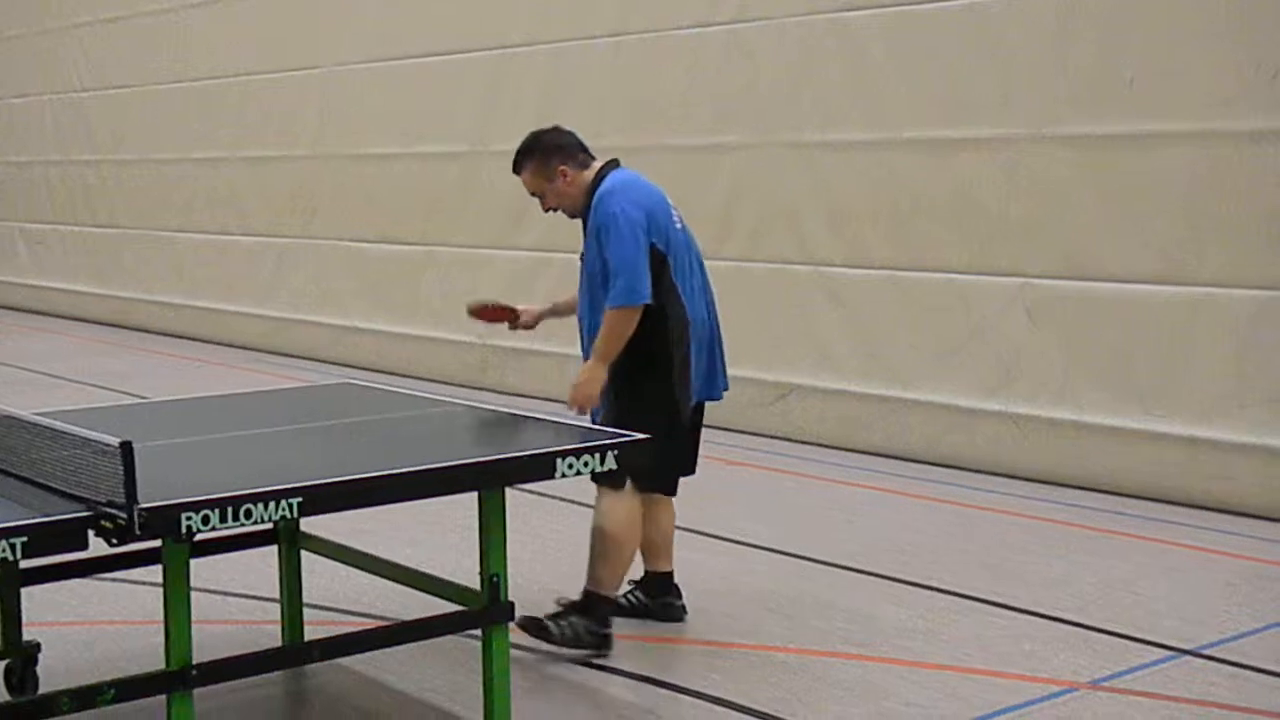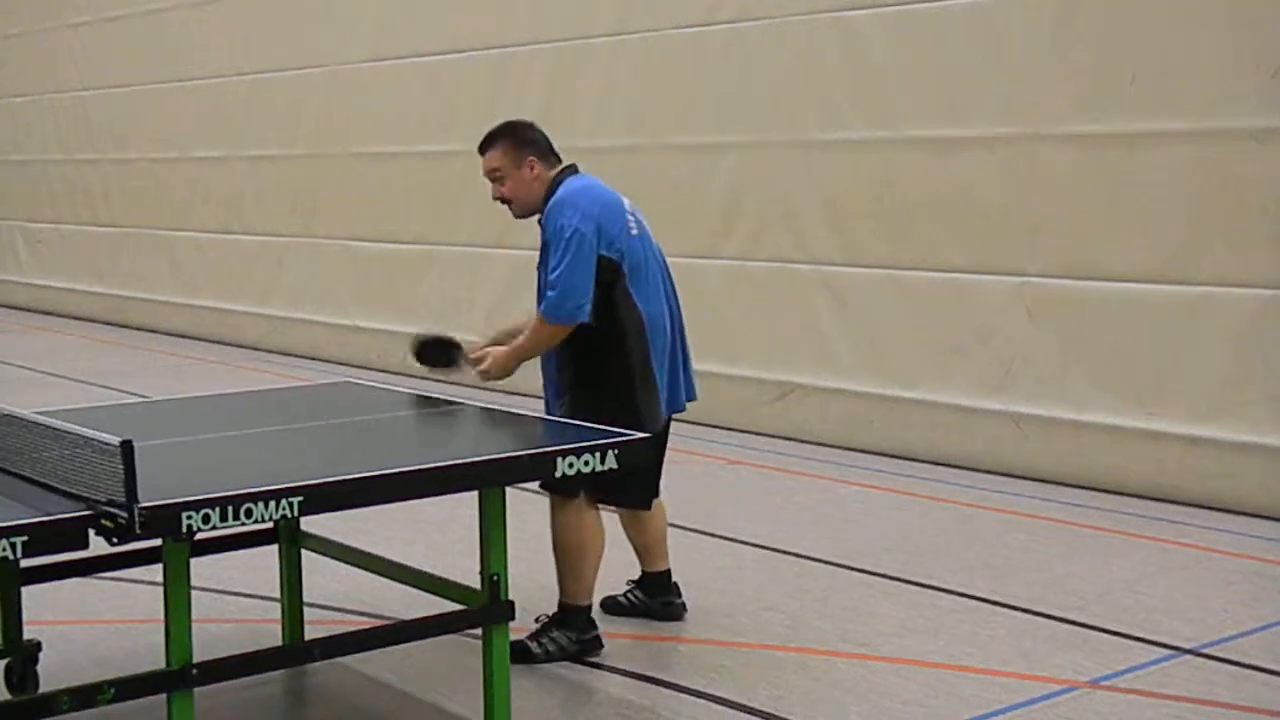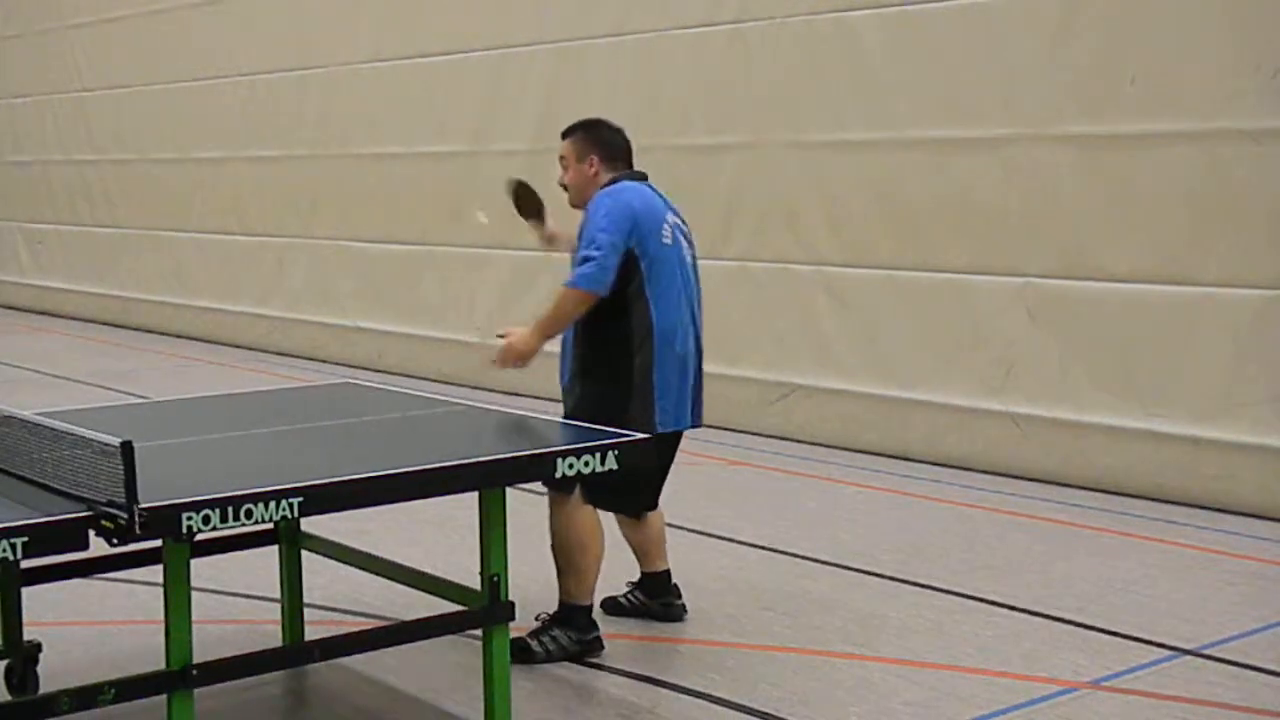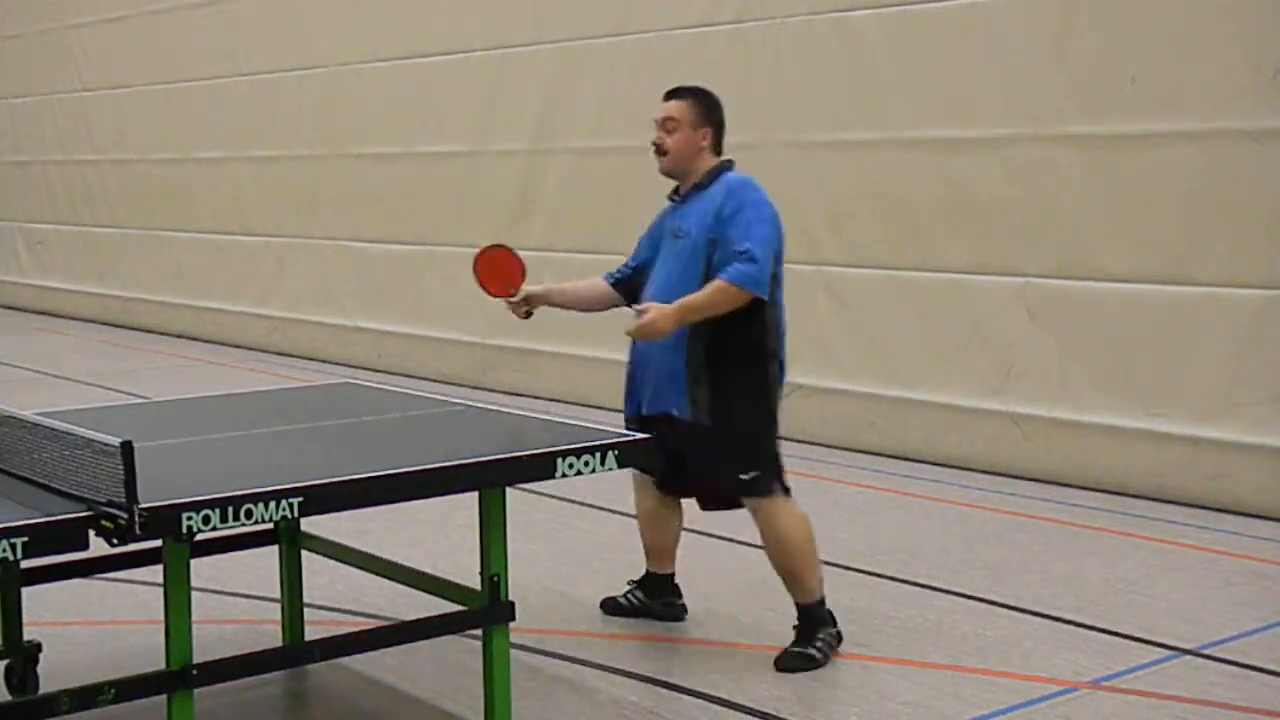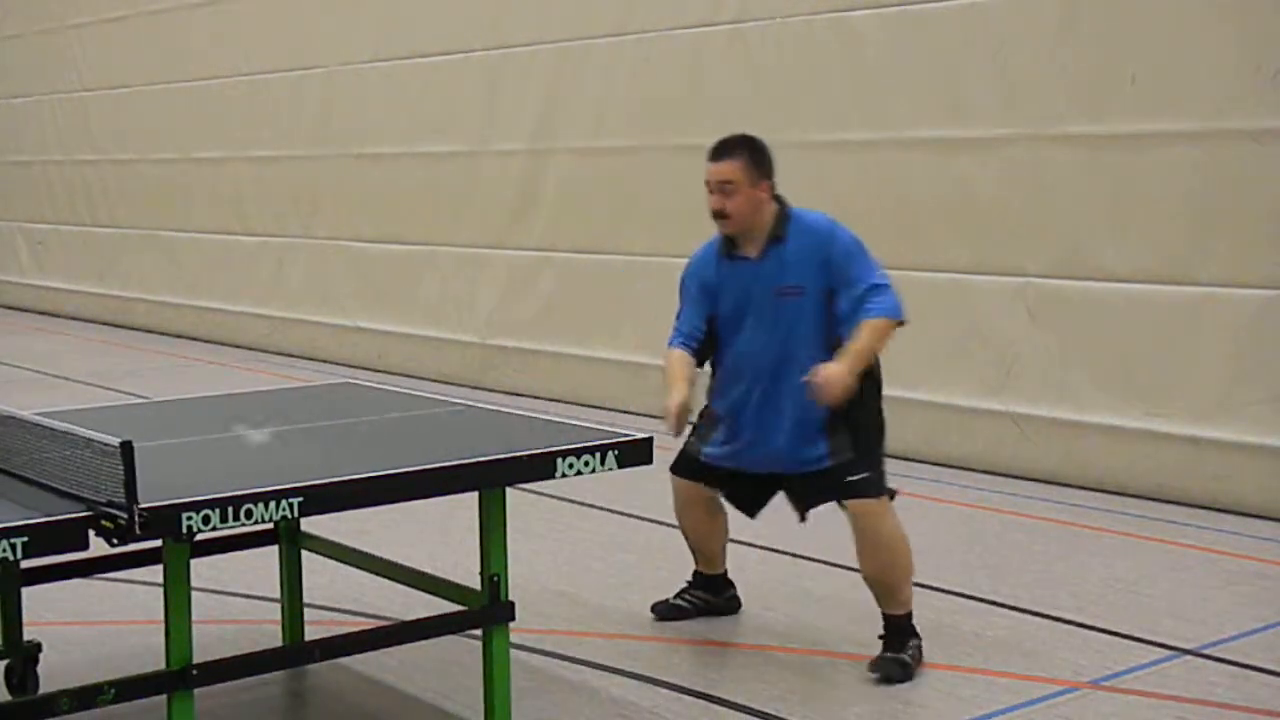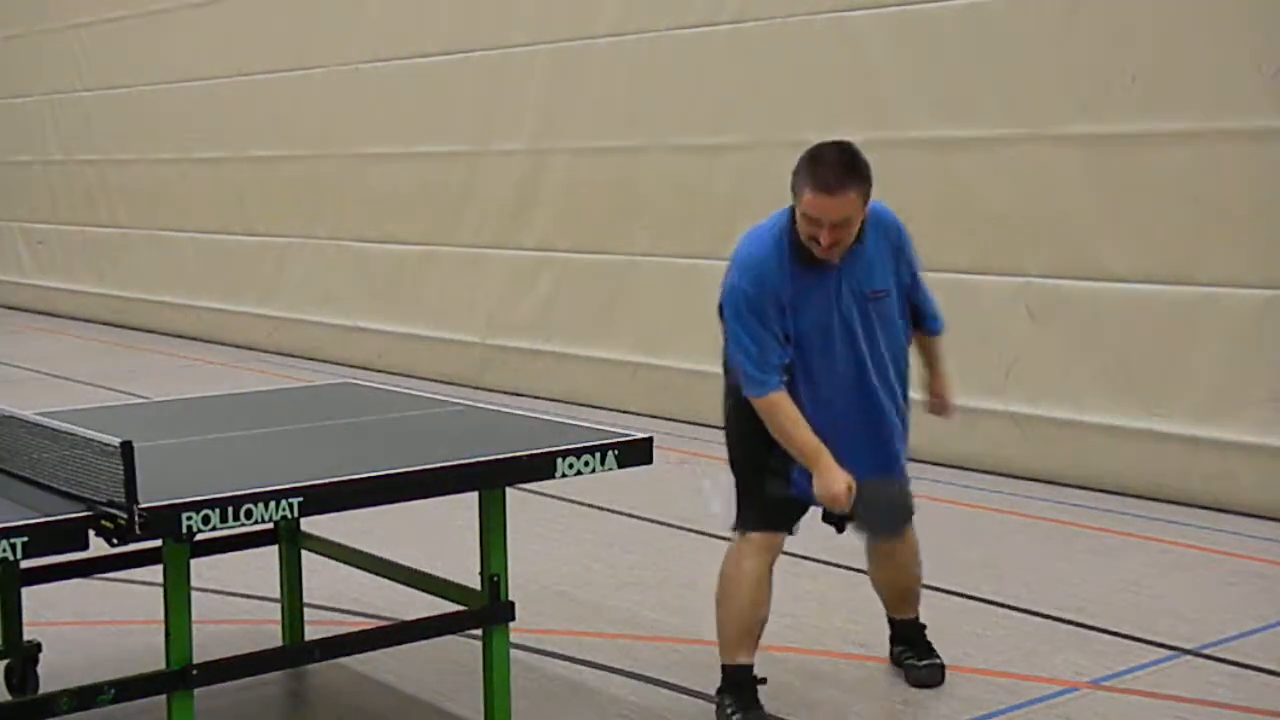
dt=0.7s
person 1, frame 1
left shoulder: (616, 201)
right shoulder: (618, 194)
left elbow: (629, 299)
right elbow: (609, 290)
left wrist: (596, 366)
right wrist: (544, 311)
left hip: (651, 371)
right hip: (668, 370)
left knee: (618, 481)
right knee: (648, 479)
left ankle: (593, 612)
right ankle: (660, 588)
person 1, frame 2
left shoulder: (572, 208)
right shoulder: (584, 199)
left elbow: (563, 312)
right elbow: (562, 301)
left wrist: (511, 357)
right wrist: (508, 340)
left hip: (616, 379)
right hip: (639, 372)
left knee: (573, 490)
right knee: (630, 485)
left ankle: (574, 624)
right ankle: (658, 588)
person 1, frame 3
left shoulder: (615, 201)
right shoulder: (651, 205)
left elbow: (591, 281)
left wrist: (534, 336)
right wrist: (565, 242)
left hip: (625, 384)
right hip: (661, 383)
left knee: (572, 489)
right knee: (628, 490)
left ankle: (575, 623)
right ankle: (659, 590)
person 1, frame 4
left shoulder: (739, 196)
right shoulder: (671, 214)
left elbow: (749, 278)
right elbow: (621, 287)
left wrist: (674, 316)
right wrist: (547, 294)
left hip: (731, 383)
right hip: (669, 385)
left knee: (763, 496)
right knee: (653, 479)
left ankle: (817, 622)
right ankle: (658, 589)
person 1, frame 5
left shoulder: (824, 238)
right shoulder: (706, 264)
left elbow: (880, 309)
right elbow: (688, 340)
left wrist: (847, 366)
right wrist: (678, 388)
left hip: (828, 412)
right hip: (741, 413)
left knee: (869, 506)
right knee: (690, 481)
left ankle: (902, 632)
right ankle: (713, 585)
person 1, frame 6
left shoulder: (888, 233)
right shoulder: (755, 266)
left elbow: (918, 316)
right elbow: (763, 385)
left wrist: (937, 380)
right wrist: (820, 463)
left hip: (869, 421)
right hip: (775, 421)
left knee: (890, 526)
right knee: (760, 535)
left ankle: (906, 635)
